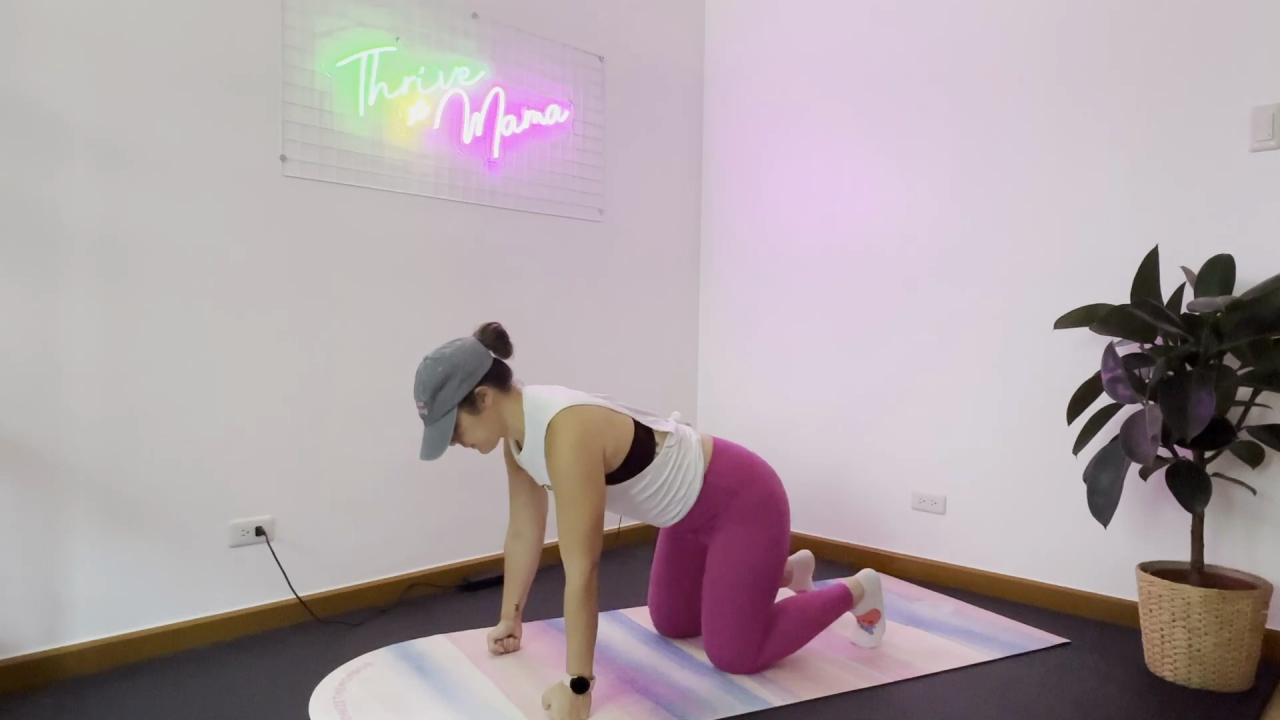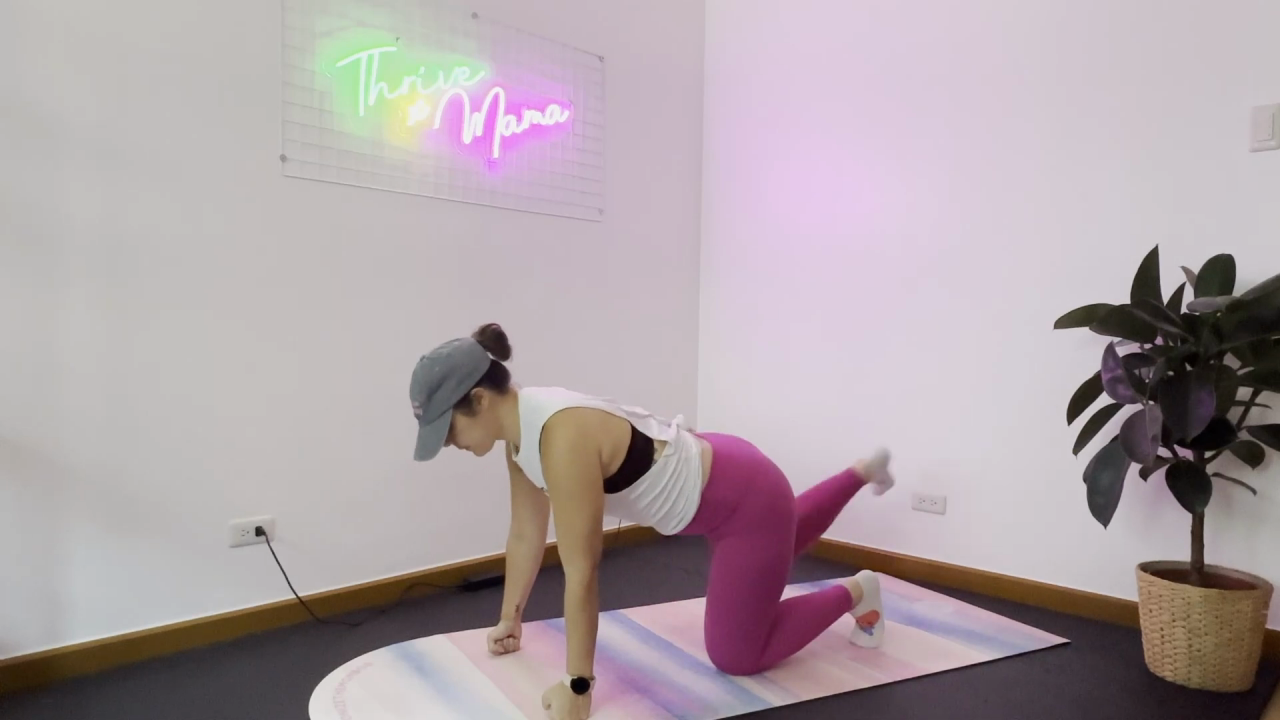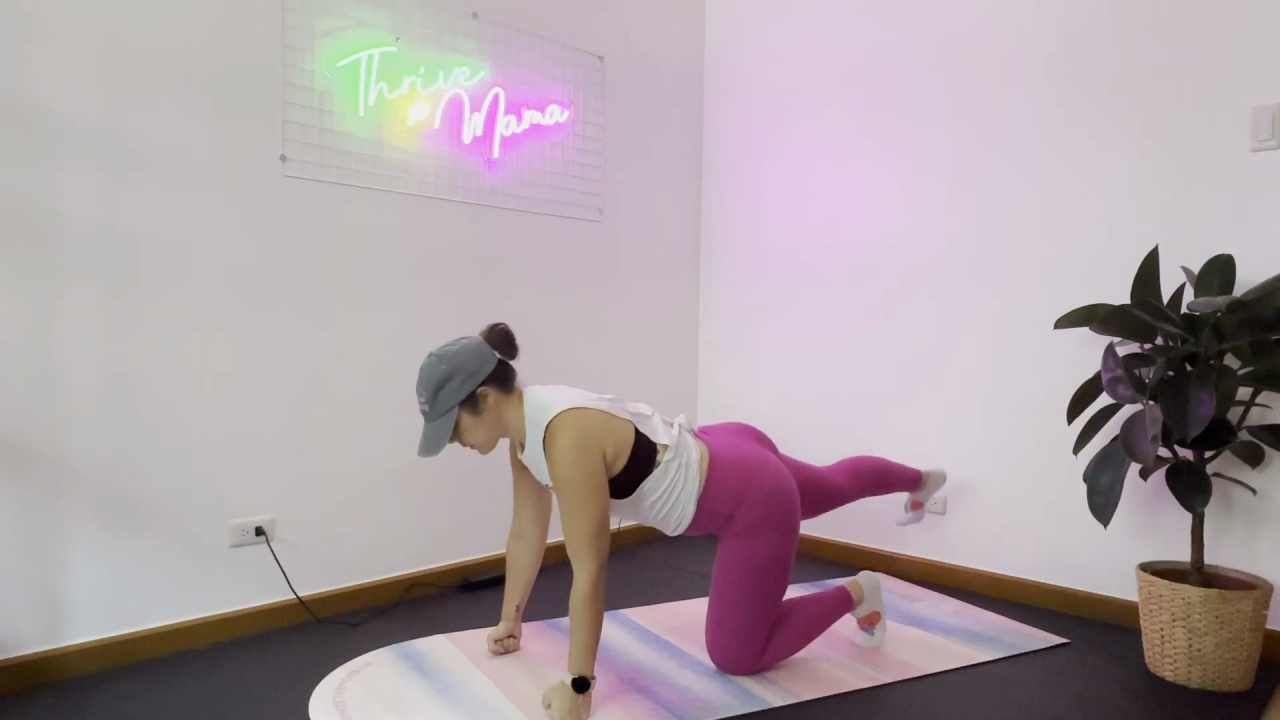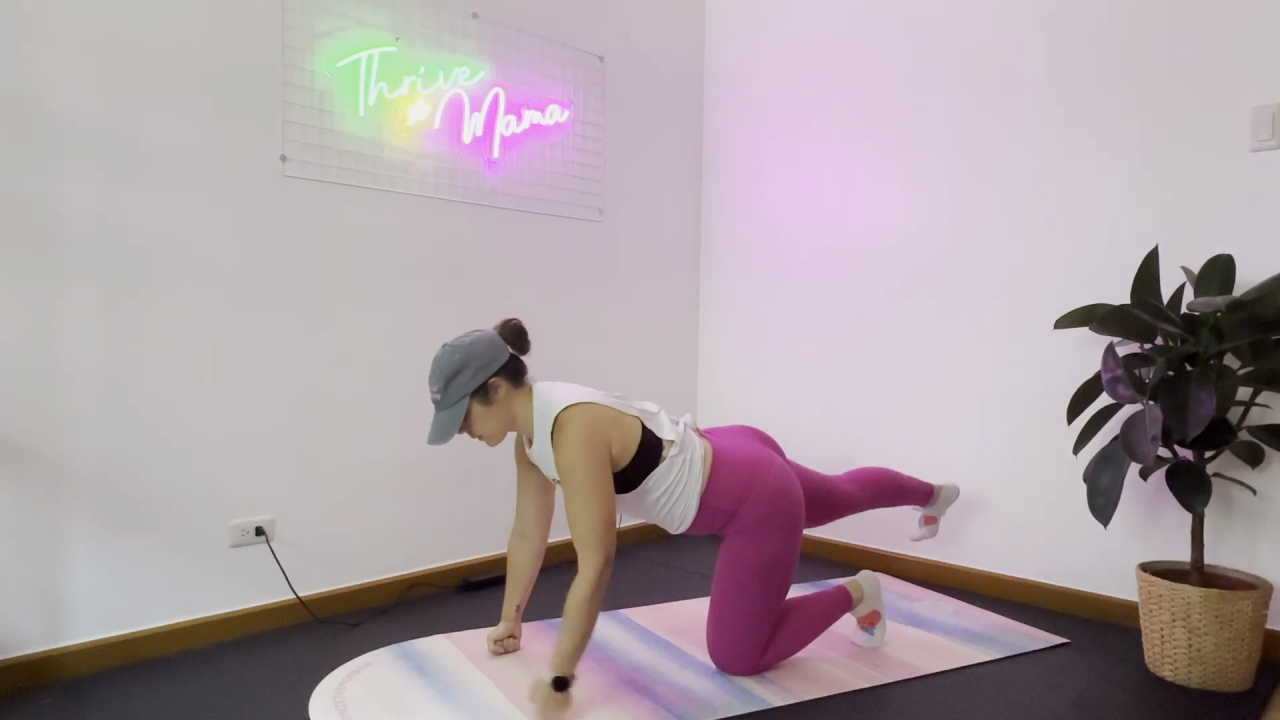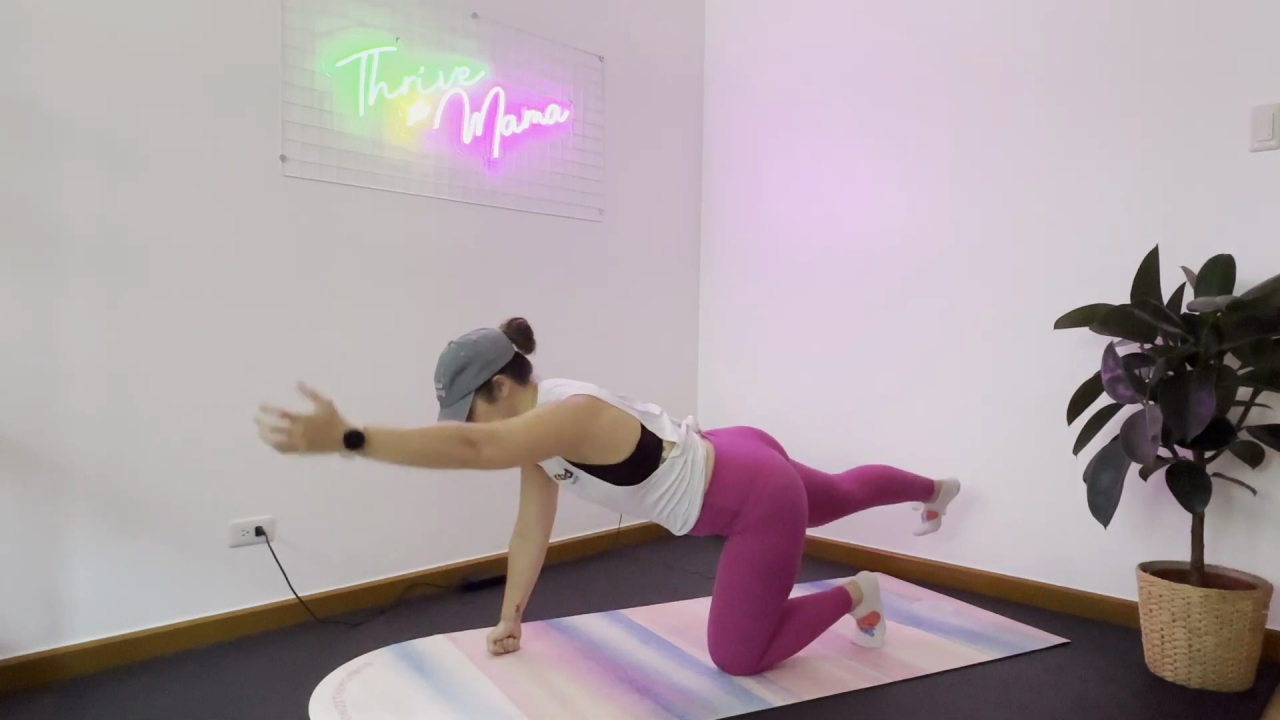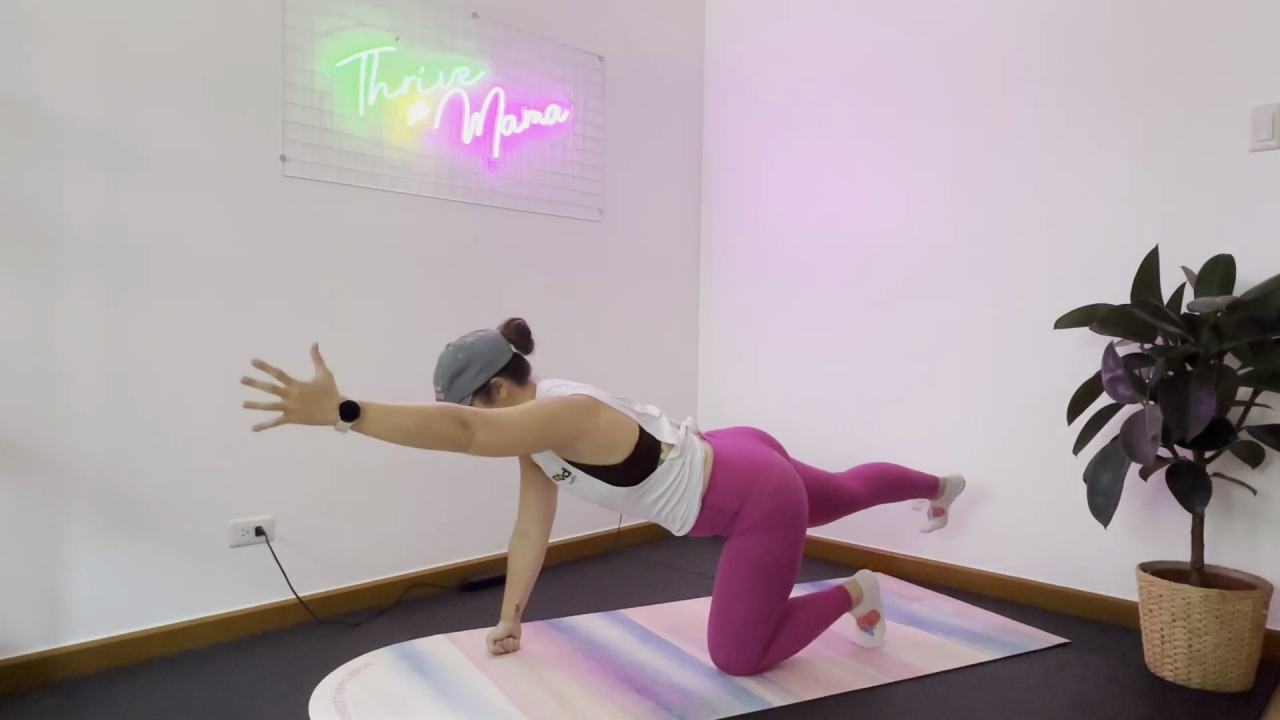
dt=0.4s
person 1, frame 1
left shoulder: (567, 432)
right shoulder: (517, 430)
left elbow: (581, 568)
right elbow: (523, 532)
right wrist: (509, 618)
left hip: (743, 498)
right hip: (694, 502)
left knee: (733, 655)
right knee: (670, 624)
left ankle: (854, 592)
right ankle: (785, 570)
person 1, frame 2
left shoulder: (562, 438)
right shoulder: (519, 429)
left elbow: (581, 571)
right elbow: (526, 534)
right wrist: (510, 619)
left hip: (748, 500)
right hip: (711, 480)
left knee: (735, 656)
left ankle: (854, 592)
right ankle: (863, 472)
person 1, frame 3
left shoulder: (566, 438)
right shoulder: (525, 426)
left elbow: (589, 570)
right elbow: (526, 533)
right wrist: (510, 618)
left hip: (753, 500)
right hip: (727, 454)
left knee: (736, 657)
right knee: (834, 486)
left ankle: (855, 594)
right ankle: (921, 481)
person 1, frame 4
left shoulder: (574, 433)
right shoulder: (530, 427)
left elbow: (595, 565)
right elbow: (528, 533)
right wrist: (510, 619)
left hip: (757, 501)
right hip: (731, 459)
left knee: (736, 657)
right knee: (841, 495)
left ankle: (856, 594)
right ankle: (934, 495)
person 1, frame 5
left shoulder: (569, 417)
right shoulder: (540, 423)
left elbow: (470, 450)
right elbow: (531, 531)
left wrist: (346, 438)
right wrist: (510, 619)
left hip: (760, 499)
right hip: (731, 461)
left knee: (737, 656)
right knee: (839, 496)
left ankle: (853, 595)
right ankle: (933, 491)
person 1, frame 6
left shoulder: (566, 416)
right shoulder: (541, 427)
left elbow: (462, 432)
right elbow: (531, 529)
left wrist: (339, 411)
right wrist: (510, 618)
left hip: (758, 499)
right hip: (732, 460)
left knee: (737, 656)
right knee: (841, 493)
left ankle: (852, 593)
right ankle: (936, 488)
